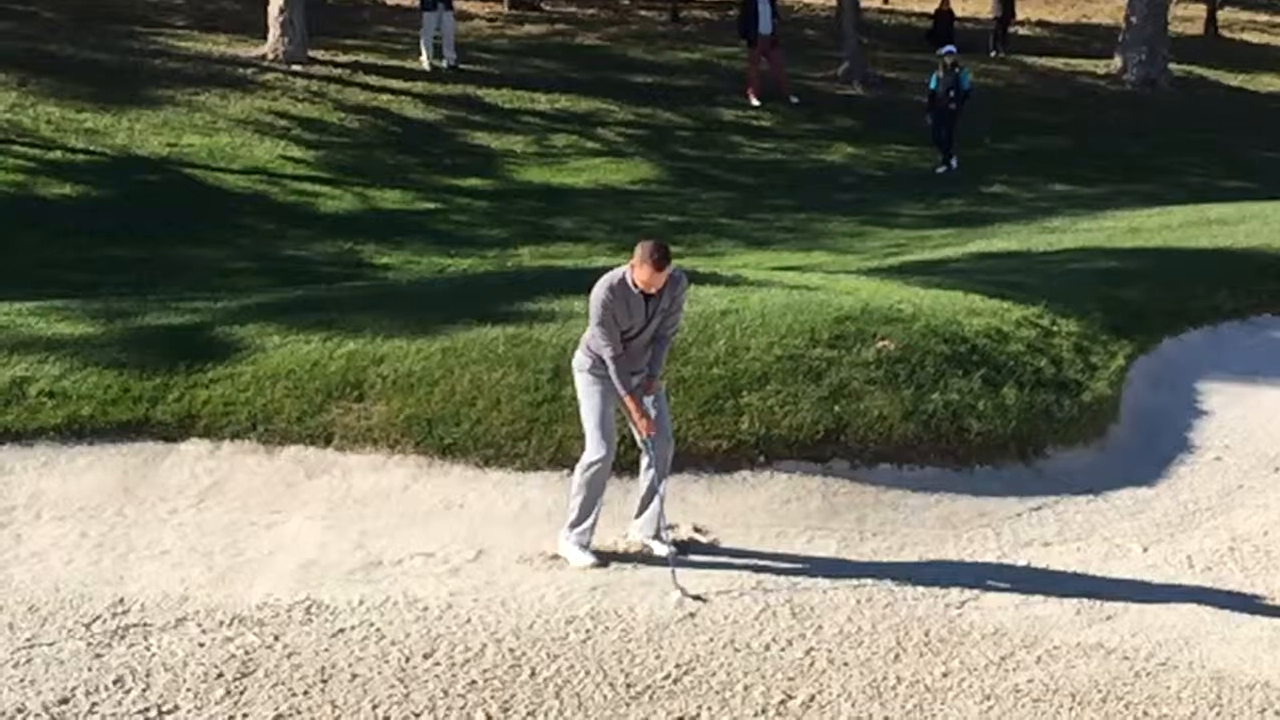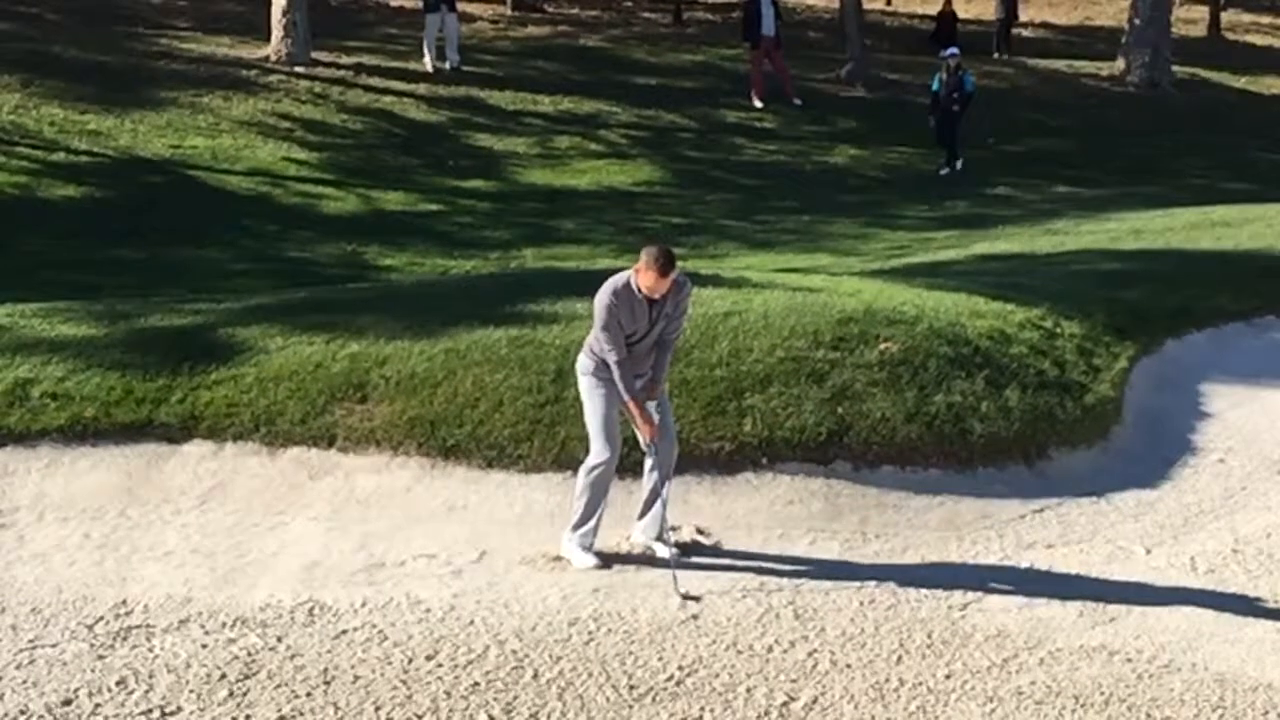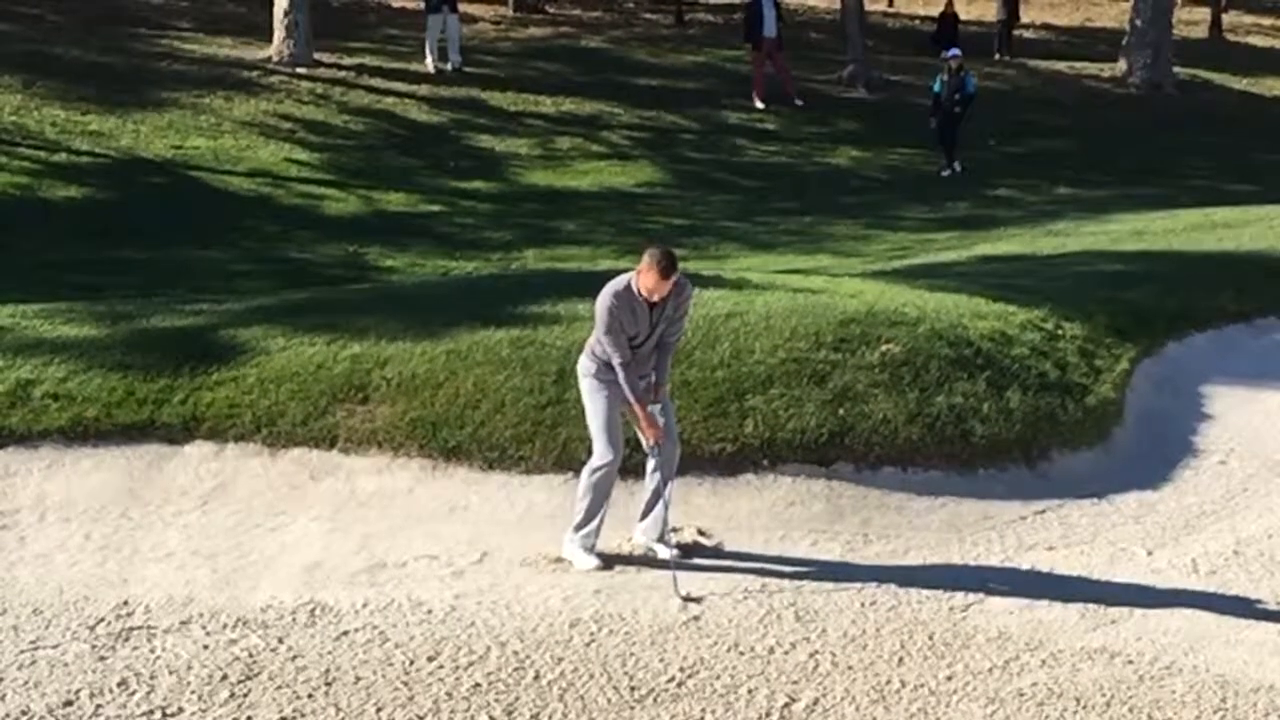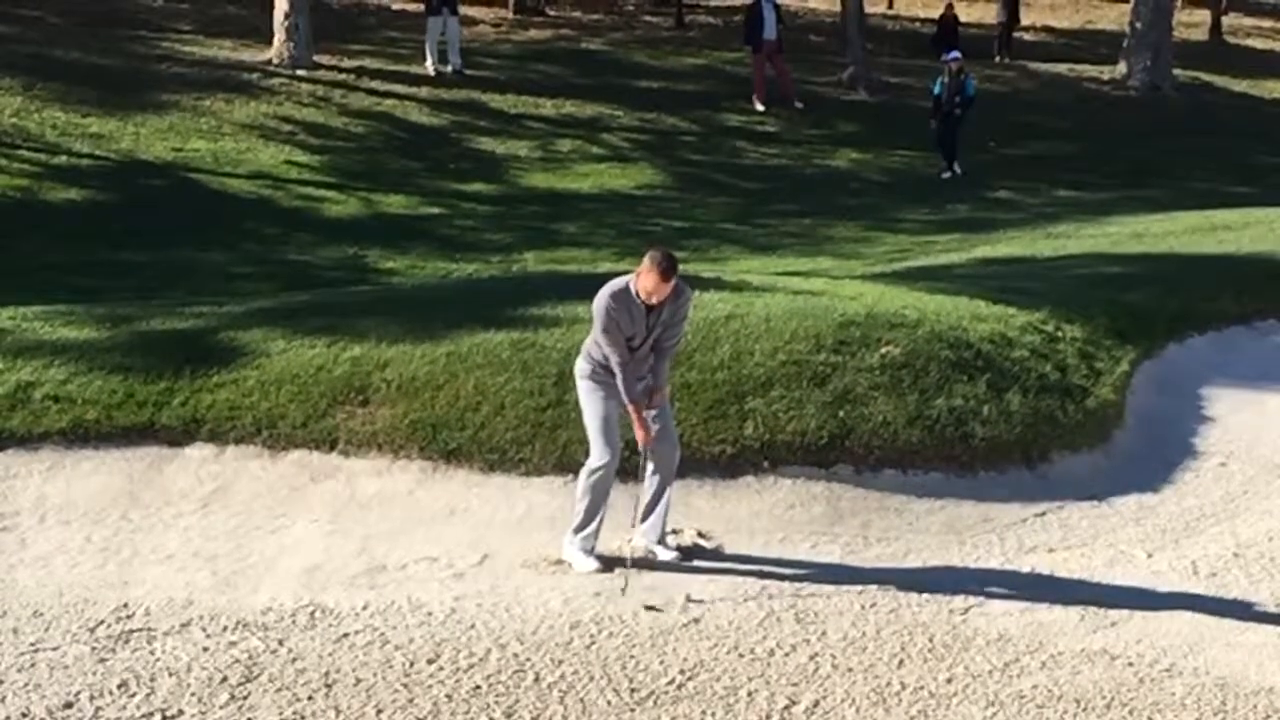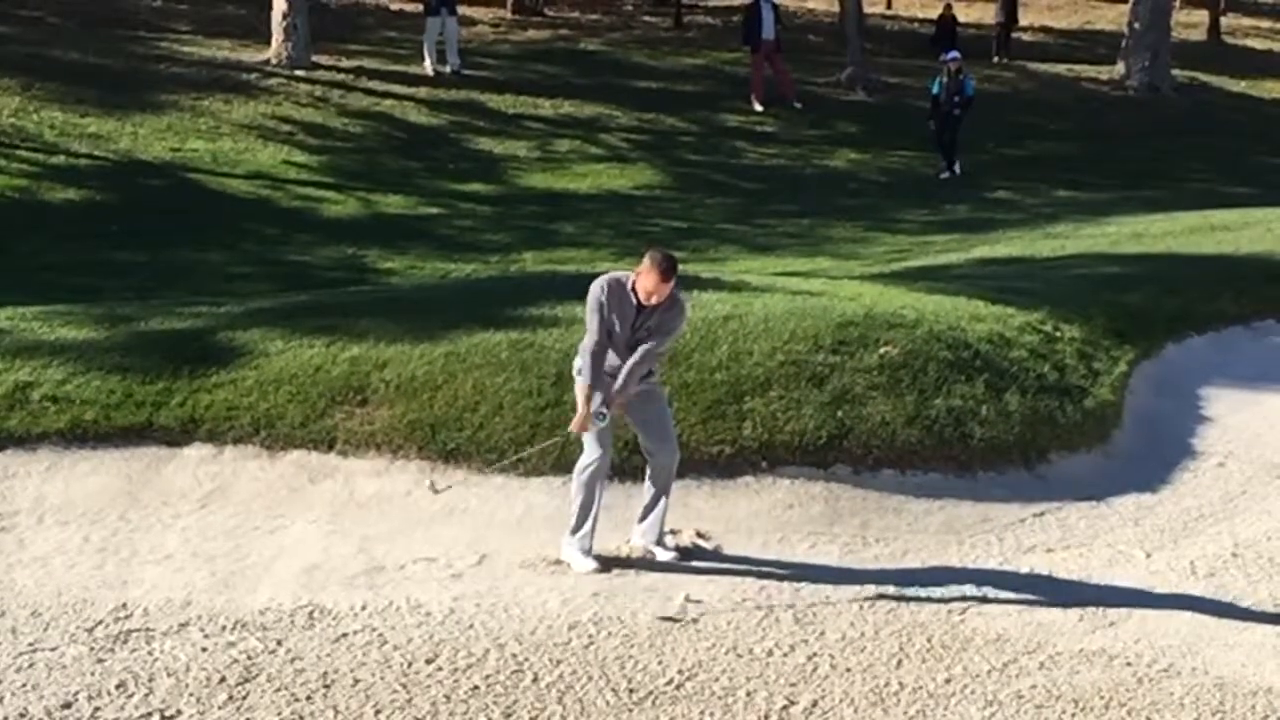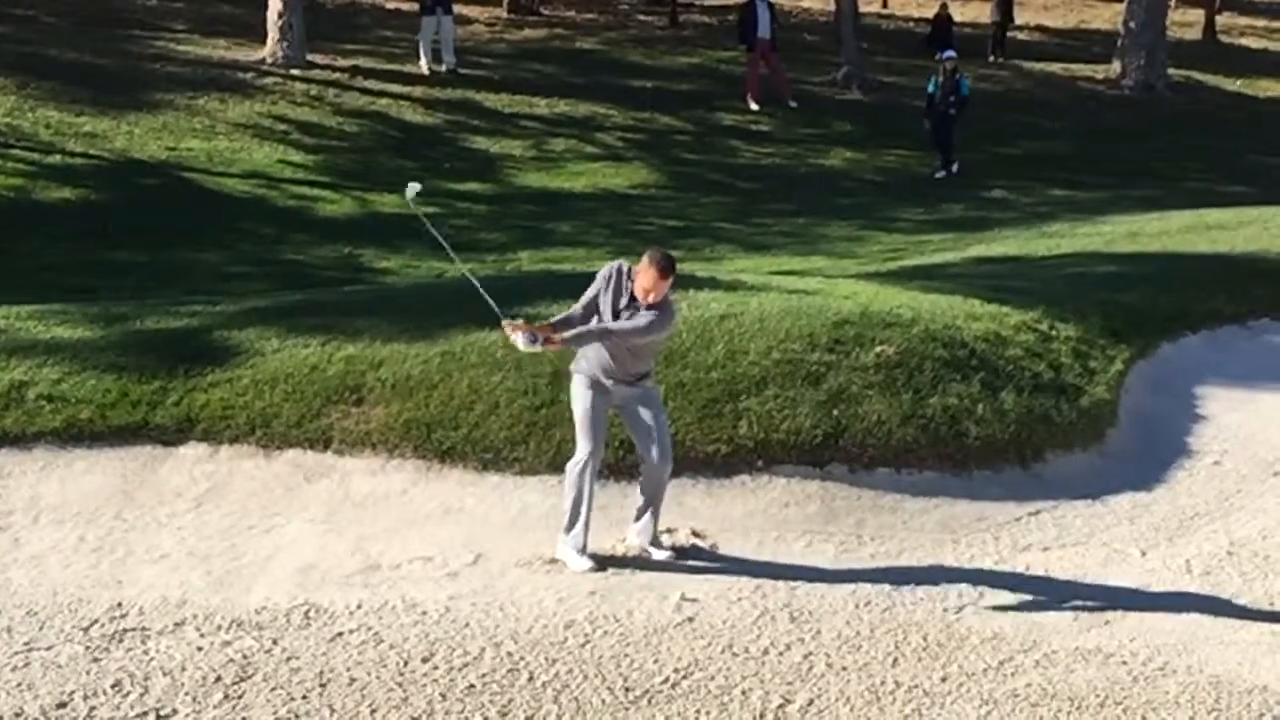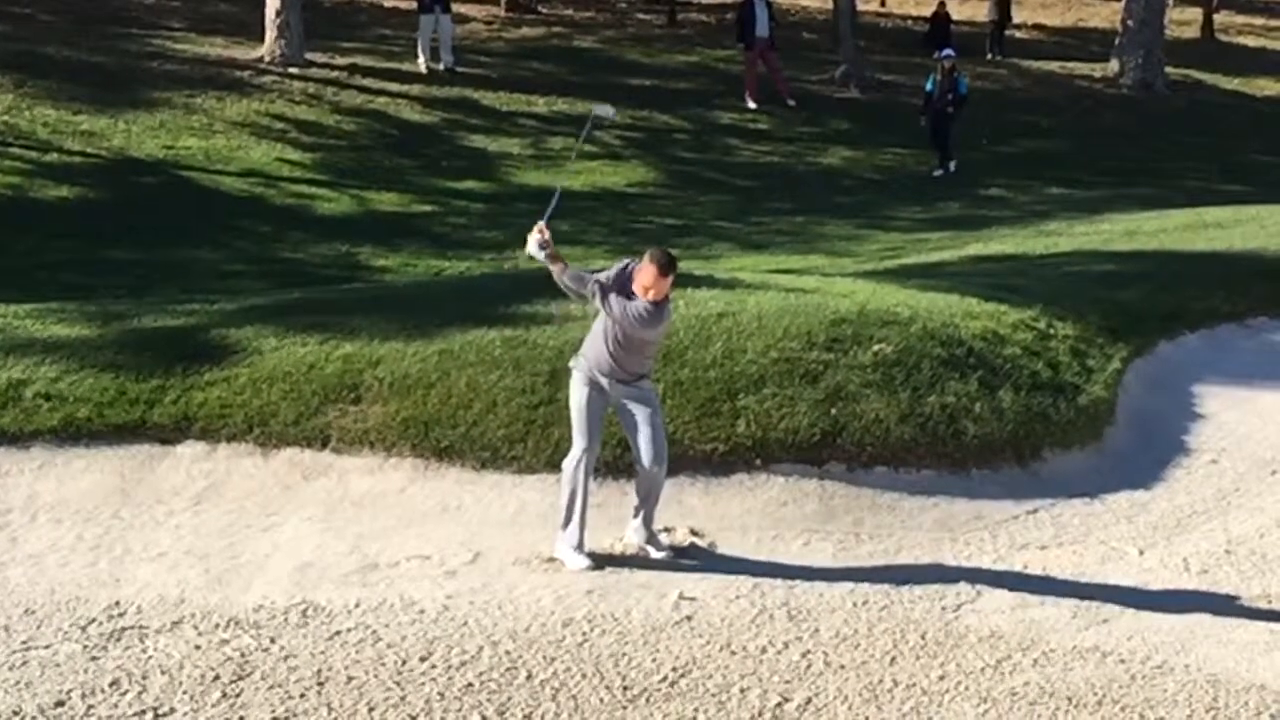
dt=0.7s
person 1, frame 1
left shoulder: (677, 283)
right shoulder: (606, 293)
left elbow: (665, 334)
right elbow: (612, 355)
left wrist: (652, 379)
right wrist: (634, 409)
left hip: (641, 368)
right hip: (597, 369)
left knee: (662, 444)
right knee: (600, 450)
left ankle: (646, 528)
right ankle: (573, 538)
person 1, frame 2
left shoulder: (681, 287)
right shoulder: (610, 297)
left elbow: (667, 339)
right elbow: (616, 359)
left wrist: (656, 385)
right wrist: (638, 413)
left hip: (644, 371)
right hip: (601, 372)
left knee: (665, 446)
right knee: (605, 452)
left ankle: (649, 530)
right ankle: (576, 539)
person 1, frame 3
left shoulder: (682, 290)
right shoulder: (611, 300)
left elbow: (668, 342)
right elbow: (620, 362)
left wrist: (659, 390)
right wrist: (642, 415)
left hip: (646, 372)
right hip: (603, 374)
left knee: (668, 447)
right knee: (608, 454)
left ankle: (650, 531)
right ankle: (578, 541)
person 1, frame 4
left shoulder: (680, 296)
right shoulder: (608, 301)
left elbow: (664, 350)
right elbow: (618, 363)
left wrist: (655, 398)
right wrist: (636, 418)
left hip: (642, 376)
right hip: (599, 376)
left knee: (667, 449)
right knee: (605, 456)
left ankle: (650, 534)
right ankle: (578, 543)
person 1, frame 5
left shoulder: (675, 309)
right shoulder: (605, 289)
left elbow: (643, 356)
right elbow: (596, 348)
left wrist: (612, 404)
right wrist: (584, 405)
left hip: (640, 381)
right hip: (596, 376)
left knee: (666, 453)
right knee: (597, 454)
left ankle: (647, 534)
right ankle: (575, 544)
person 1, frame 6
left shoulder: (663, 316)
right shoulder: (614, 274)
left elbow: (607, 334)
right elbow: (580, 314)
left wrist: (554, 340)
right wrist: (540, 327)
left hip: (636, 385)
right hip: (592, 376)
left knee: (659, 460)
right knee: (589, 453)
left ankle: (643, 533)
right ankle: (571, 542)
person 1, frame 7
left shoulder: (654, 317)
right shoulder: (626, 268)
left elbow: (598, 294)
right elbow: (581, 291)
left wrist: (557, 263)
right wrist: (551, 259)
left hip: (634, 386)
right hip: (589, 374)
left knee: (654, 462)
right knee: (584, 450)
left ankle: (641, 530)
right ankle: (568, 541)
